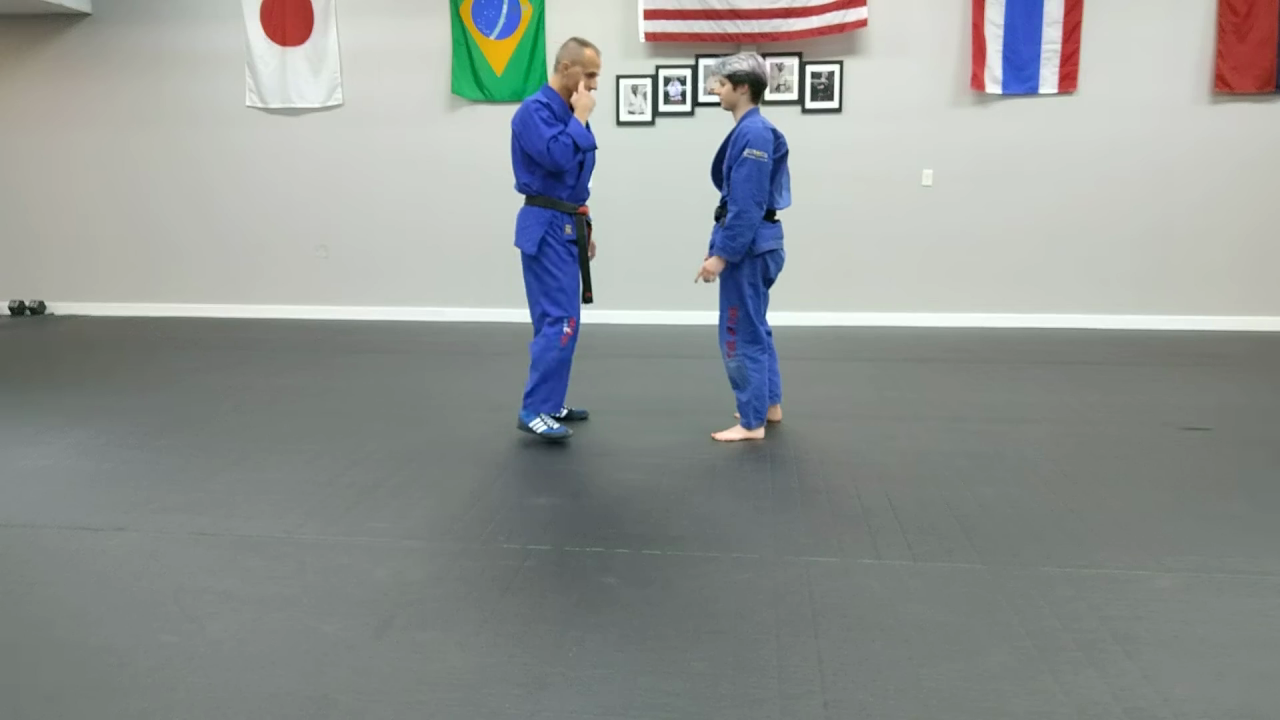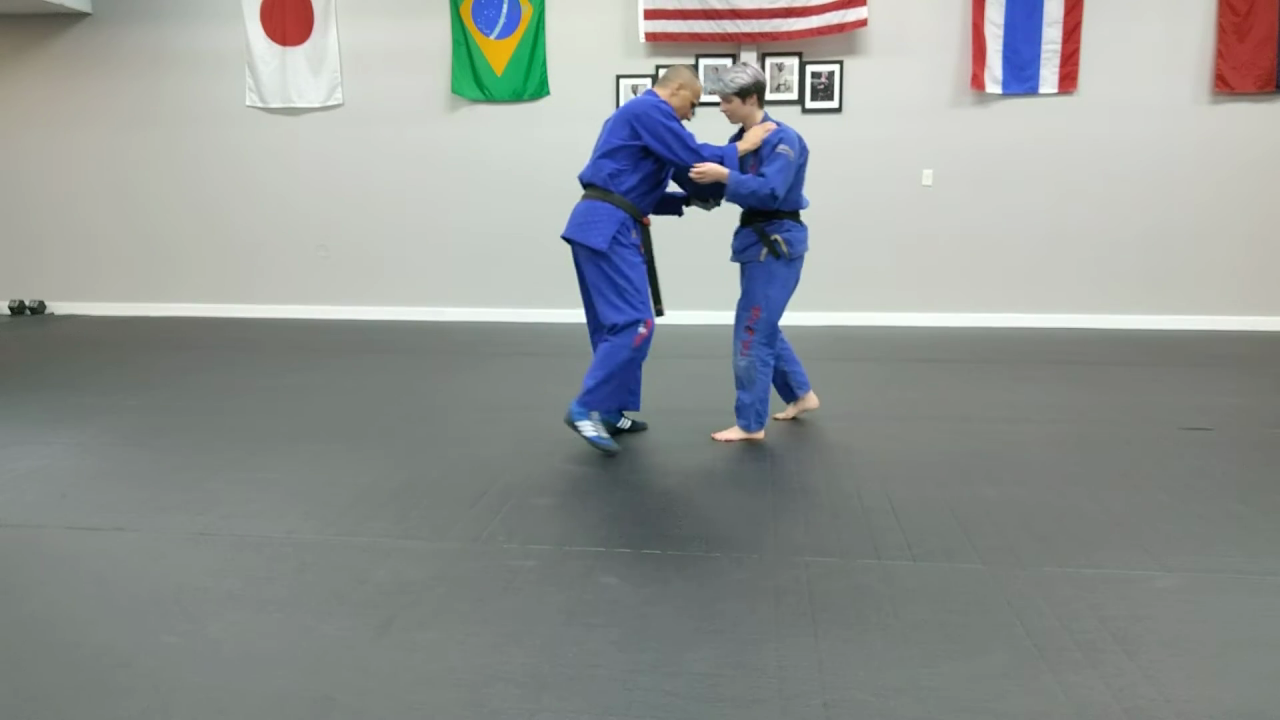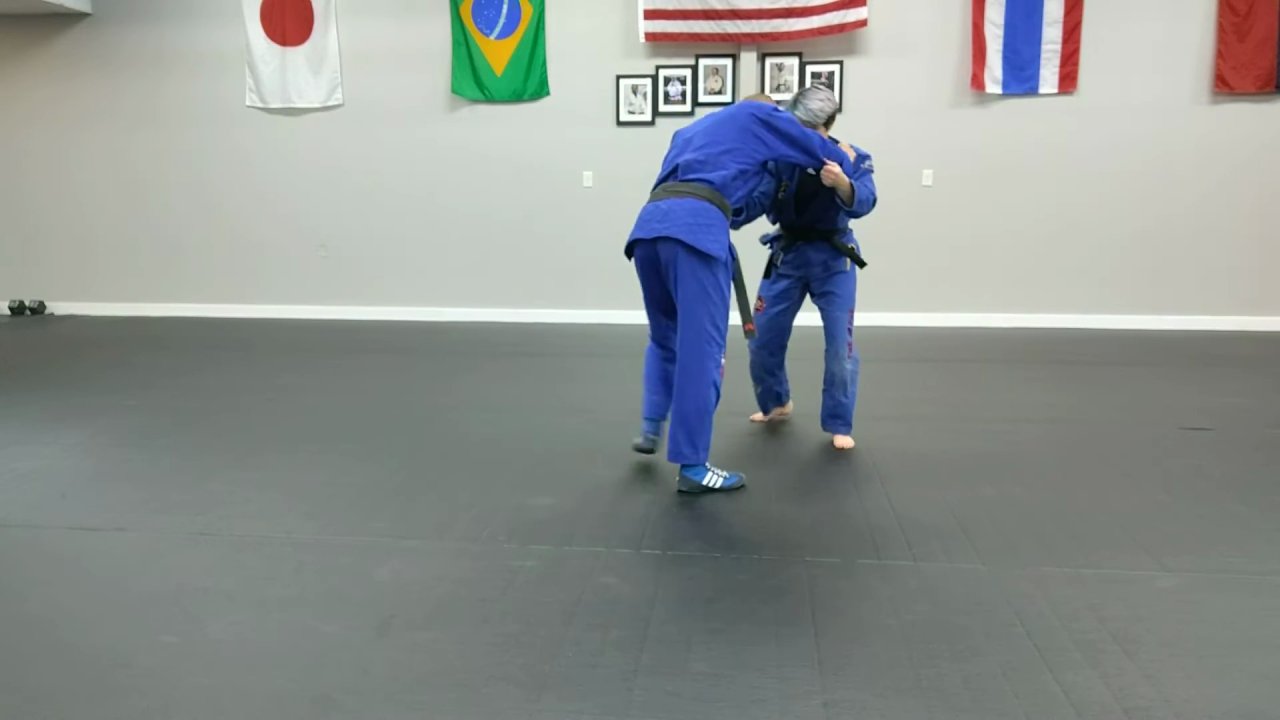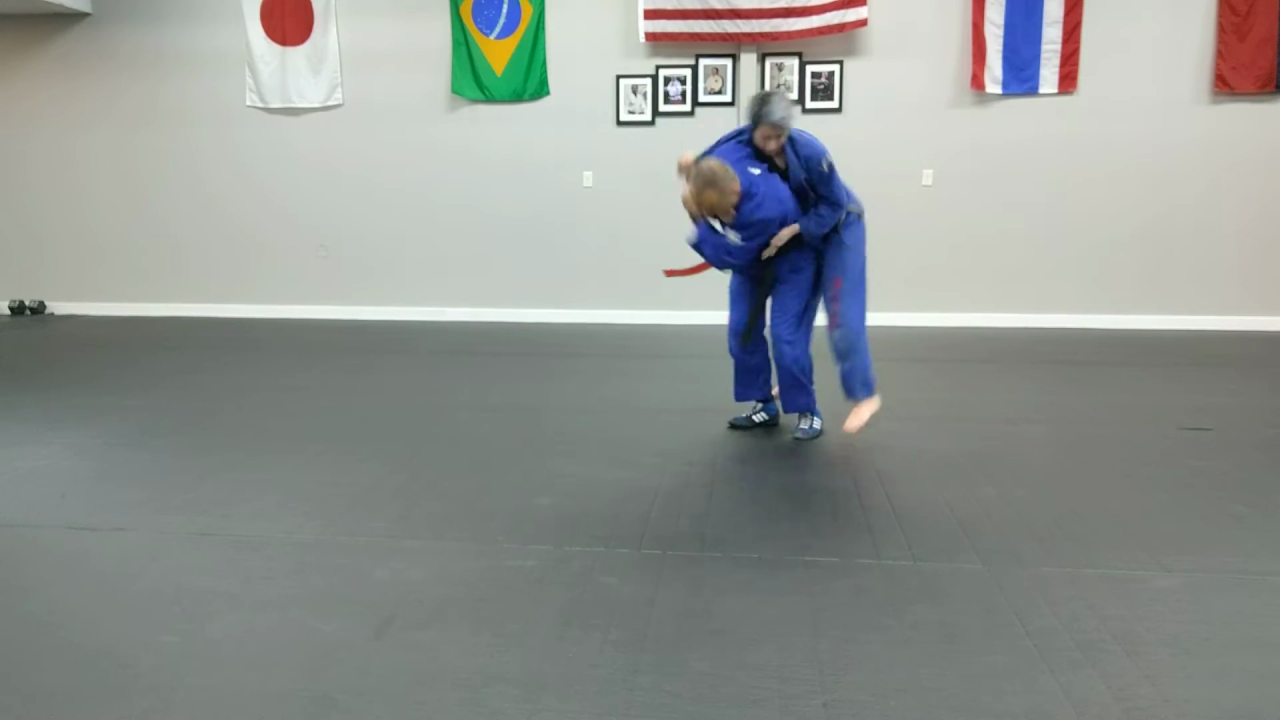
dt=1s
person 1, frame 1
left shoulder: (567, 112)
right shoulder: (535, 110)
right elbow: (557, 159)
left wrist: (584, 226)
right wrist: (581, 119)
left hip: (565, 226)
right hip: (546, 227)
left knee: (563, 319)
right knee: (558, 319)
left ankle: (551, 402)
right ankle: (534, 412)
person 1, frame 2
left shoulder: (634, 114)
right shoulder: (650, 110)
left elbow: (637, 189)
right elbow: (692, 159)
left wrist: (689, 199)
right wrist: (743, 145)
left hip: (596, 224)
right hip: (606, 228)
left knee: (613, 324)
right knee: (634, 323)
left ankle: (611, 411)
right ankle: (584, 409)
person 1, frame 3
left shoulder: (692, 129)
right shoulder: (756, 114)
right elbow: (814, 147)
left wrist: (754, 204)
right wrist: (842, 160)
left hip: (650, 221)
right hip: (697, 228)
left knee: (666, 337)
right knee: (701, 351)
left ankle: (652, 428)
right ankle: (691, 466)
person 1, frame 4
left shoulder: (766, 210)
right shoulder: (725, 157)
left elbow: (726, 257)
left wrist: (701, 223)
left hip: (792, 261)
right hip: (752, 260)
left knee: (788, 340)
right knee: (742, 330)
left ankle: (805, 410)
right ankle: (764, 403)
person 2, frame 1
left shoulder: (754, 134)
right shoulder: (750, 131)
left elbow: (748, 206)
left wrist: (720, 254)
right wrist: (722, 247)
left hip: (747, 245)
right hip: (751, 243)
left knee: (740, 332)
right knee: (753, 327)
left ankle: (752, 422)
right ankle: (769, 404)
person 2, frame 2
left shoulder: (782, 139)
right shoulder: (740, 140)
left elbow: (769, 190)
right elbow: (720, 184)
left wrist: (724, 176)
right wrist: (704, 178)
left hip: (778, 242)
right hip: (756, 240)
left knee: (751, 331)
right knee: (762, 328)
left ankle: (749, 423)
right ankle: (801, 395)
person 2, frame 3
left shoulder: (851, 159)
right shoulder: (781, 157)
left elbow: (863, 203)
right elbow: (756, 200)
left wrist: (843, 185)
left hip: (832, 257)
right hip: (787, 255)
left knee: (840, 344)
right knee: (765, 341)
left ankle: (839, 424)
right ankle: (775, 403)
person 2, frame 4
left shoulder: (809, 151)
right shoulder: (744, 143)
left elbow: (833, 207)
left wrist: (795, 230)
right wrist: (694, 166)
left hip: (837, 228)
right hip: (791, 223)
left knee: (842, 312)
left ankle: (864, 394)
